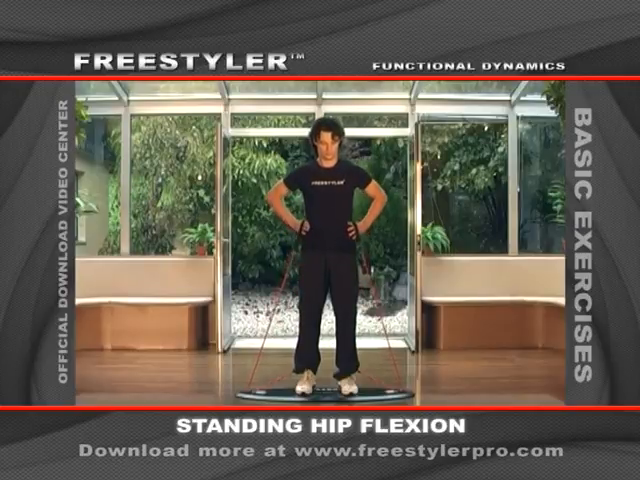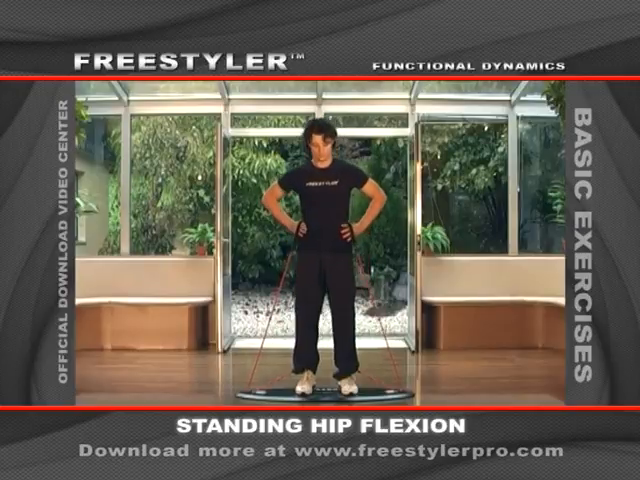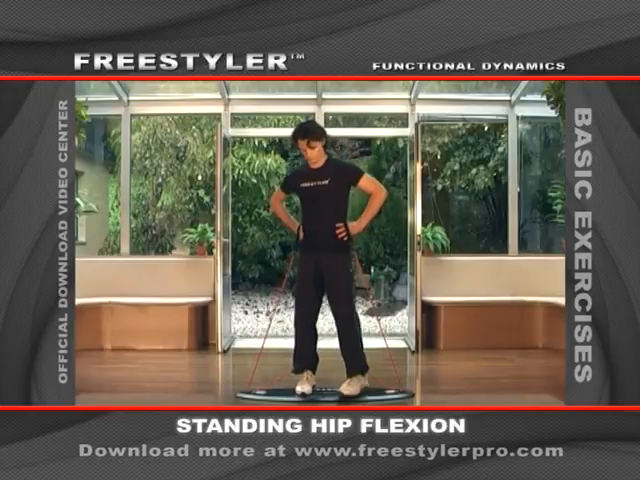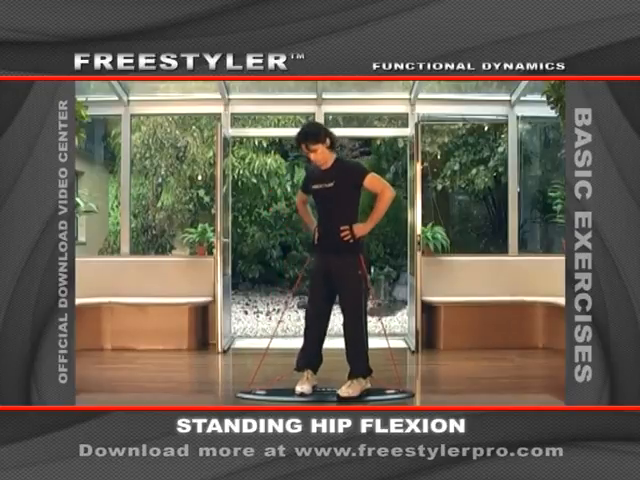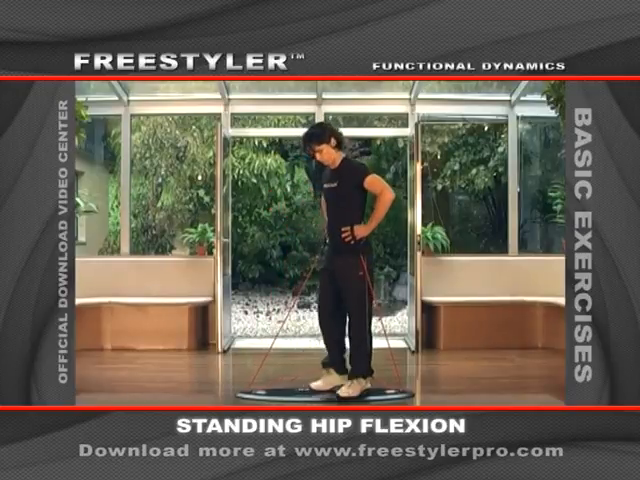
dt=0.3s
person 1, frame 1
left shoulder: (352, 172)
right shoulder: (304, 173)
left elbow: (380, 197)
right elbow: (273, 196)
left wrist: (364, 225)
right wrist: (293, 223)
left hip: (344, 253)
right hip: (313, 253)
left knee: (346, 314)
right knee: (309, 313)
left ankle: (347, 373)
right ankle: (306, 372)
person 1, frame 2
left shoulder: (347, 172)
right shoulder: (298, 175)
left elbow: (379, 196)
right elbow: (268, 198)
left wrist: (361, 226)
right wrist: (290, 224)
left hip: (339, 253)
right hip: (308, 253)
left knee: (343, 314)
right knee: (306, 314)
left ankle: (347, 373)
right ankle: (306, 372)
person 1, frame 3
left shoulder: (343, 170)
right shoulder: (297, 176)
left elbow: (379, 191)
right elbow: (276, 201)
left wrist: (359, 224)
right wrist: (293, 226)
left hip: (337, 253)
right hip: (308, 254)
left knee: (344, 313)
right knee: (304, 315)
left ankle: (357, 373)
right ankle: (306, 372)
person 1, frame 4
left shoulder: (350, 169)
right shoulder: (312, 176)
left elbow: (387, 192)
right elbow: (301, 202)
left wrist: (367, 226)
left hip: (349, 255)
right hip: (322, 255)
left knee: (354, 316)
right knee: (314, 315)
left ankle: (360, 376)
right ankle: (307, 372)
person 1, frame 5
left shoulder: (355, 169)
right shoulder: (326, 174)
left elbow: (387, 193)
left wrist: (367, 227)
left hip: (355, 256)
right hip: (332, 255)
left knee: (358, 317)
right knee: (328, 314)
left ankle: (360, 376)
right ankle: (336, 370)
